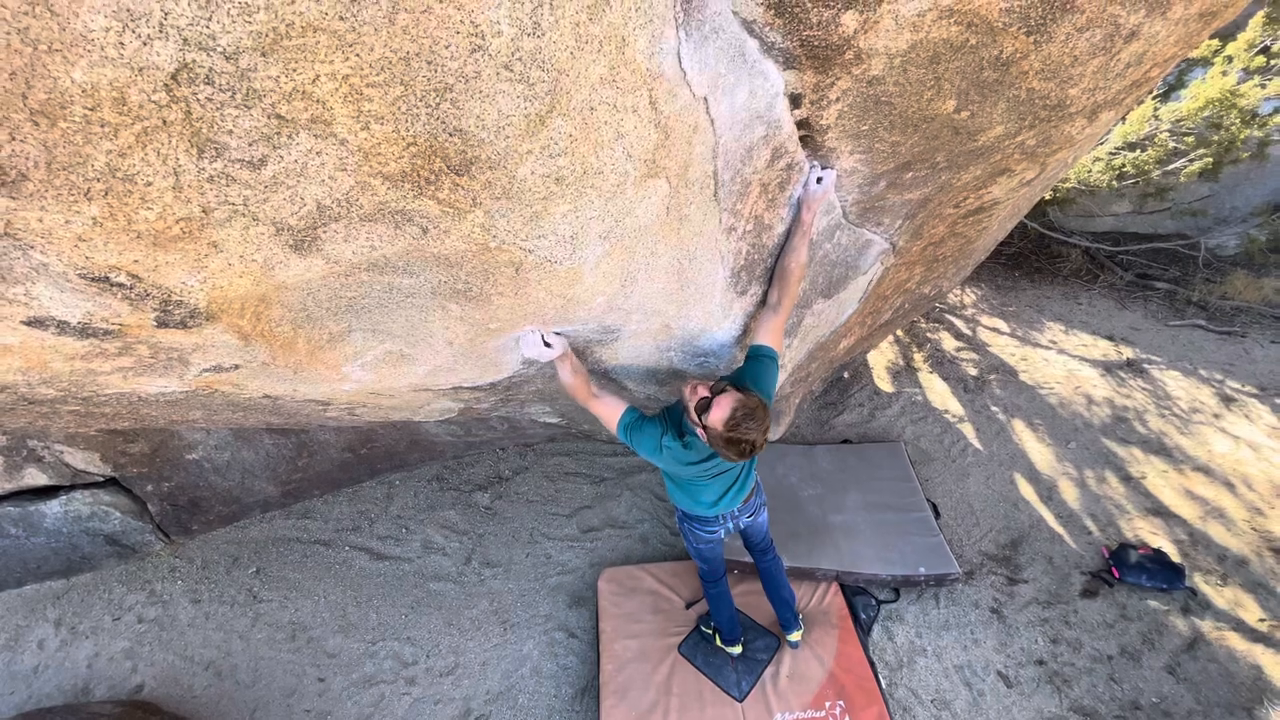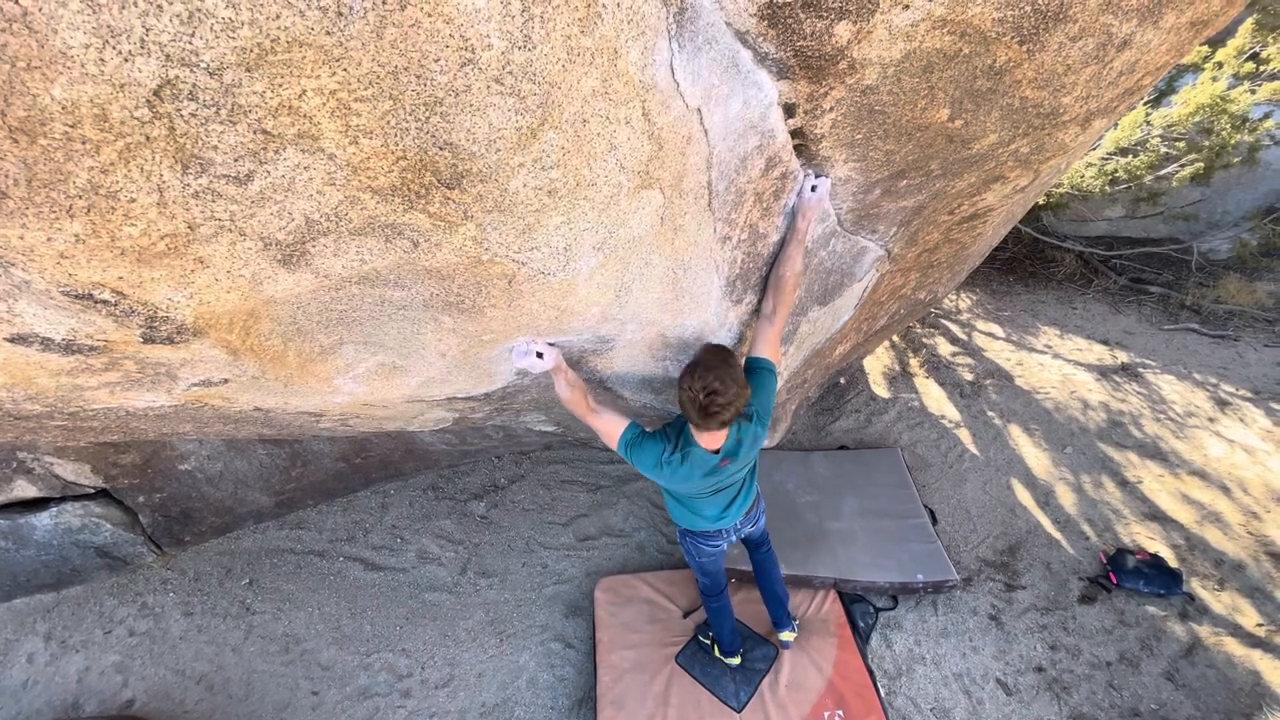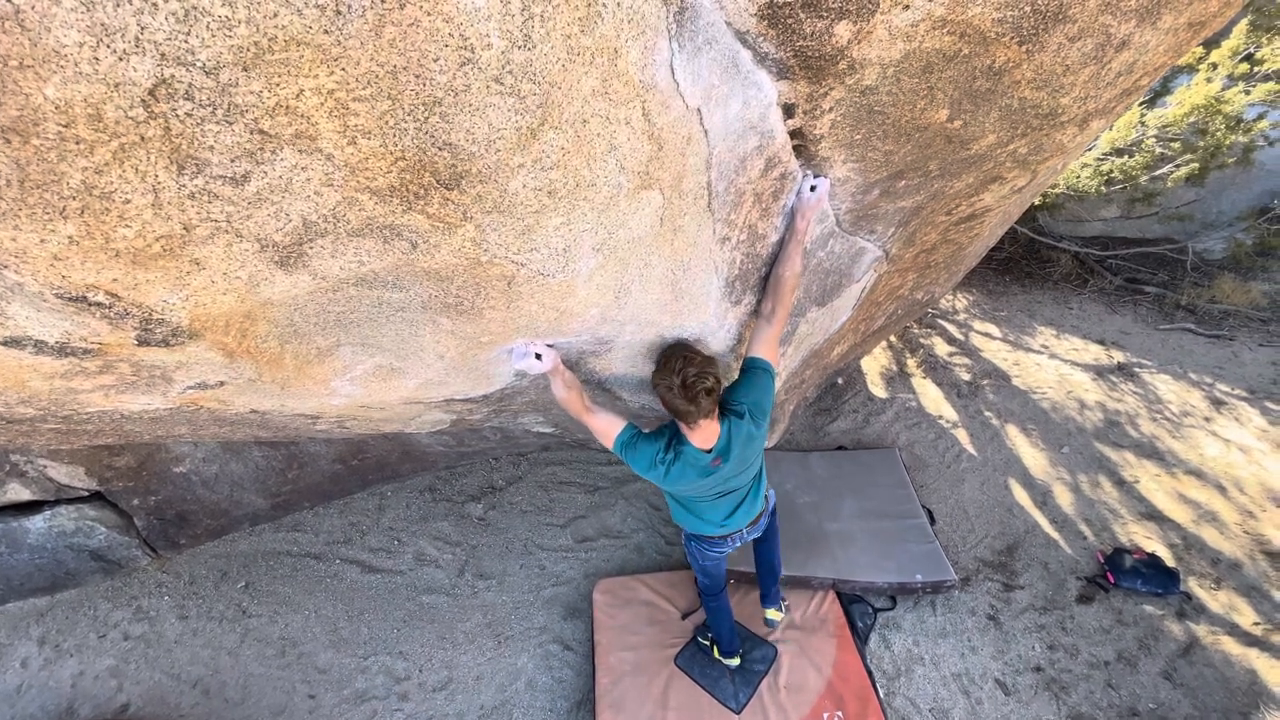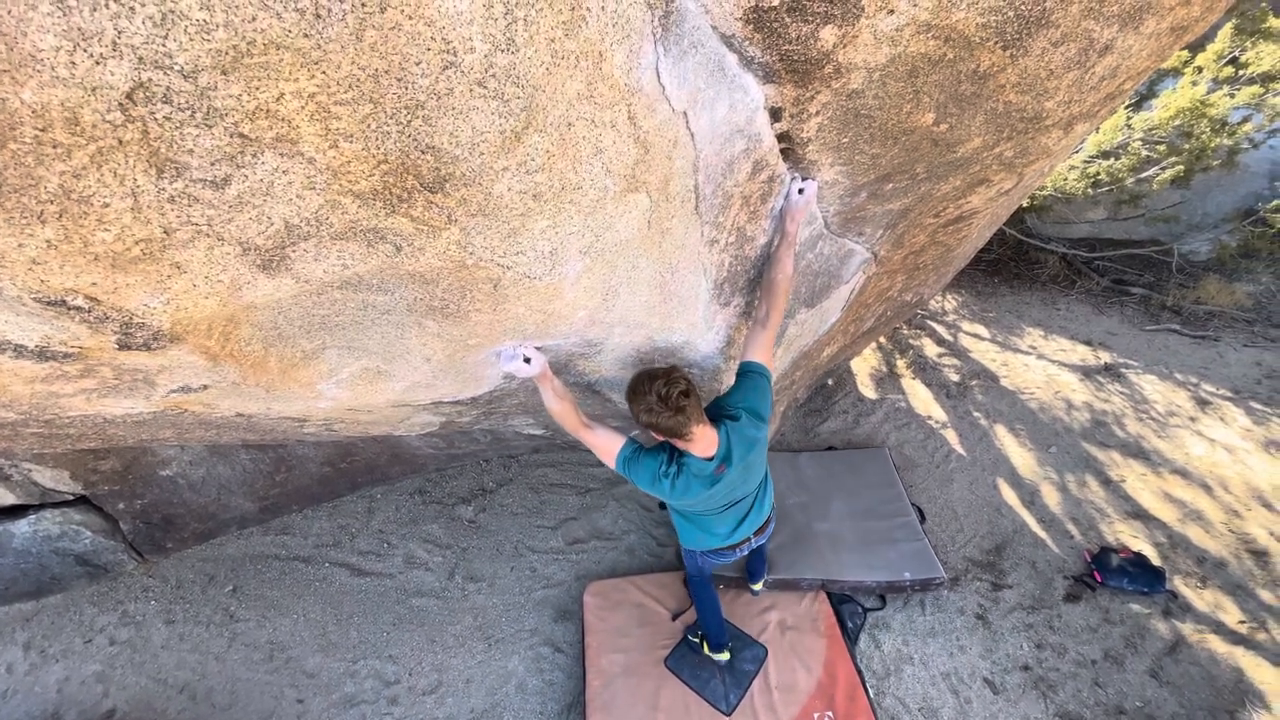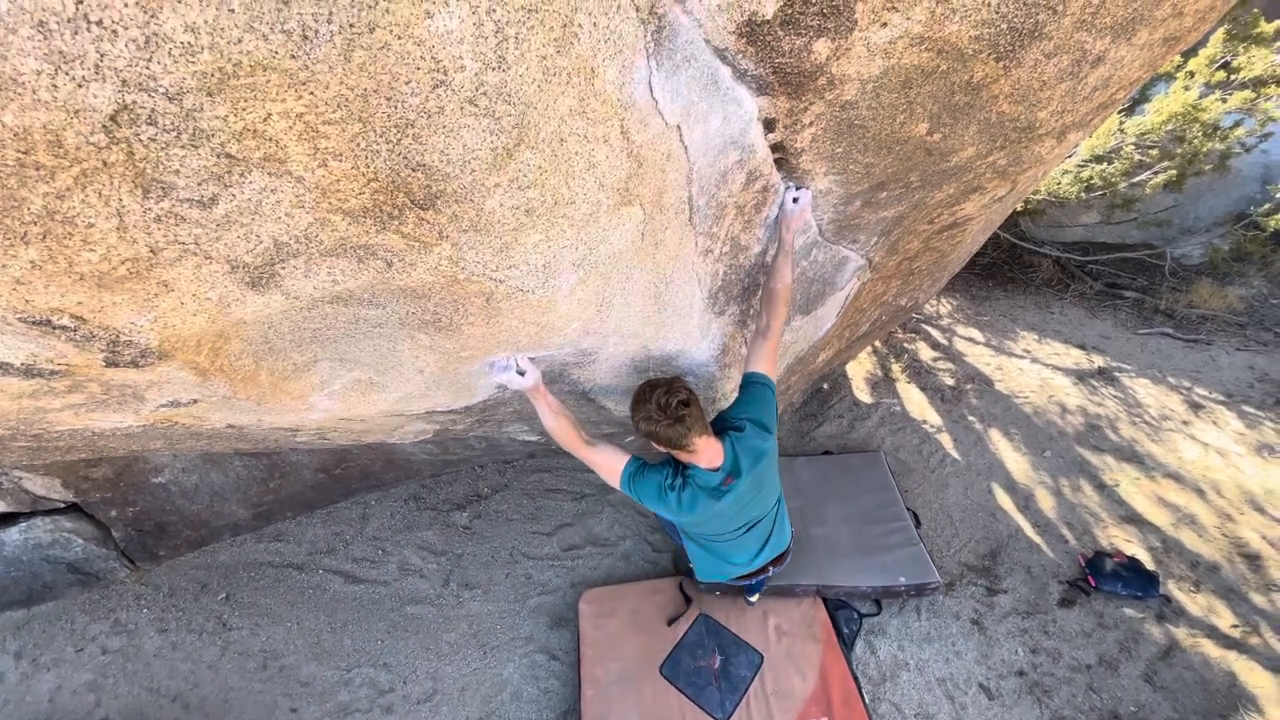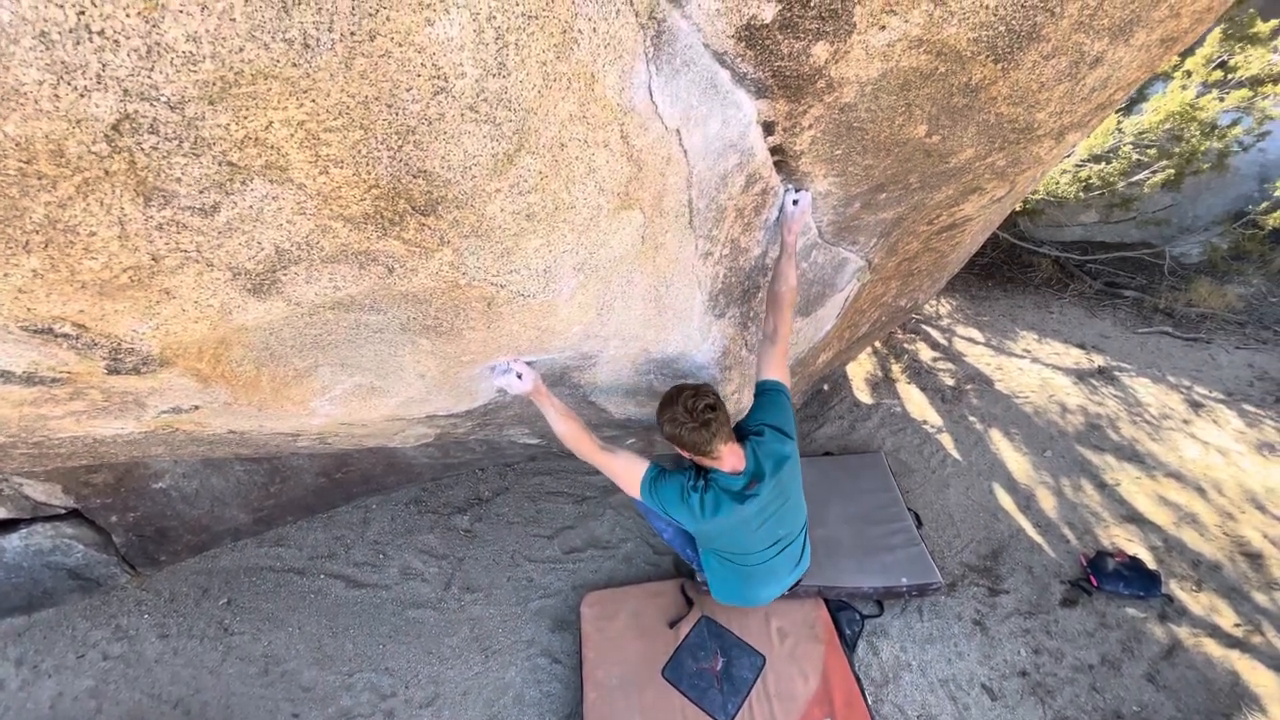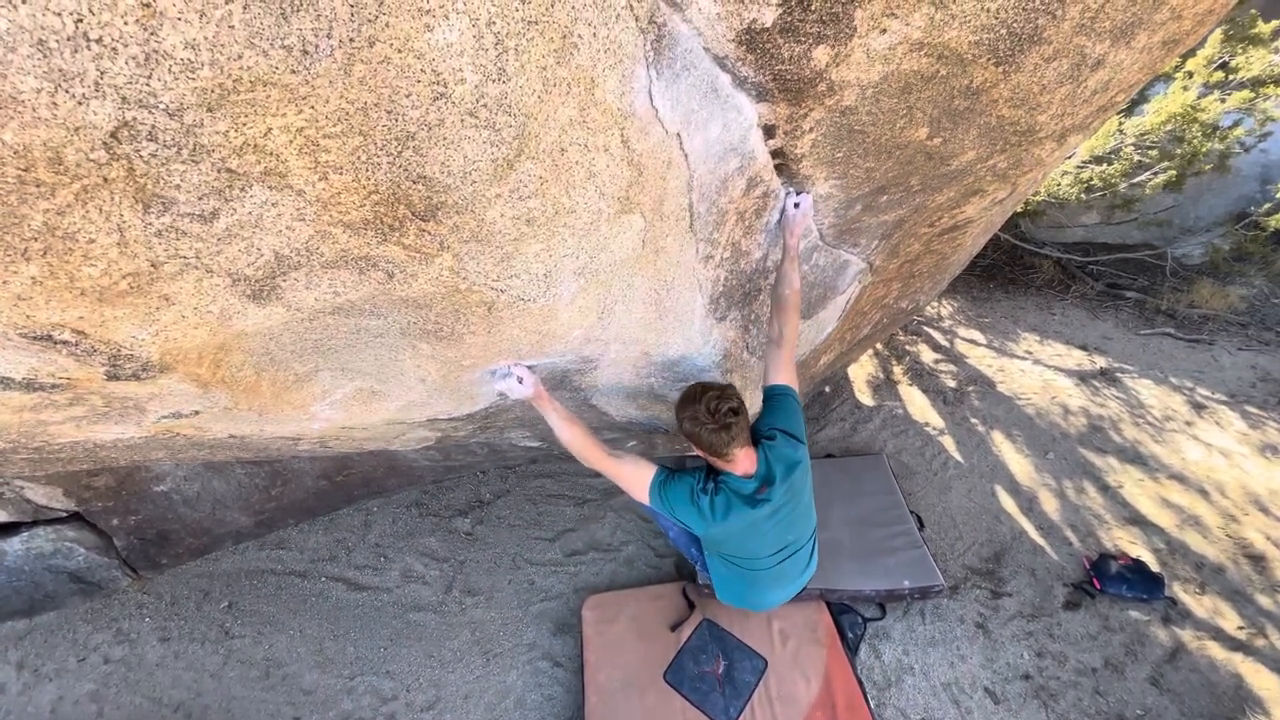
dt=0.7s
person 1, frame 1
left shoulder: (662, 443)
right shoulder: (754, 390)
left elbow: (591, 396)
right elbow: (778, 304)
left wrist: (560, 355)
right wrist: (808, 211)
left hip: (701, 520)
right hip: (748, 500)
left knee: (713, 573)
right knee: (765, 554)
left ankle: (729, 637)
right ankle: (793, 627)
person 1, frame 2
left shoulder: (661, 459)
right shoulder: (757, 417)
left elbow: (590, 411)
right elbow: (774, 313)
left wrist: (556, 367)
right wrist: (802, 220)
left hip: (702, 533)
right hip: (748, 511)
left knee: (713, 586)
right knee: (760, 547)
left ankle: (728, 648)
right ankle: (785, 625)
person 1, frame 3
left shoulder: (656, 461)
right shoulder: (750, 413)
left elbow: (587, 411)
right elbow: (773, 314)
left wrist: (553, 369)
right wrist: (801, 221)
left hip: (708, 537)
right hip: (756, 517)
left knee: (712, 587)
left ankle: (726, 648)
right ankle: (773, 603)
person 1, frame 4
left shoulder: (661, 474)
right shoulder: (748, 417)
left elbow: (584, 428)
right elbow: (766, 319)
left wrist: (542, 376)
right wrist: (791, 226)
left hip: (712, 546)
right hip: (761, 525)
left knee: (699, 578)
left ankle: (716, 643)
right ankle: (757, 577)
person 1, frame 5
left shoulder: (668, 492)
right shoulder: (753, 430)
left elbow: (582, 445)
right elbow: (768, 329)
left wrist: (535, 390)
right wrist: (787, 236)
left hip: (726, 570)
right hip: (777, 552)
right ankle: (753, 588)
person 1, frame 6
left shoulder: (691, 498)
right shoulder: (774, 437)
left elbow: (595, 451)
right elbow: (775, 334)
left wrist: (537, 393)
right wrist: (789, 238)
left hip: (743, 591)
right hip: (796, 566)
left knee: (645, 498)
left ankle: (709, 573)
person 1, frame 7
left shoulder: (699, 501)
right shoulder: (786, 442)
left elbow: (599, 457)
right elbow: (782, 337)
left wrist: (539, 397)
right wrist: (791, 243)
left hip: (748, 595)
right hip: (802, 571)
left knee: (658, 498)
left ankle: (712, 576)
